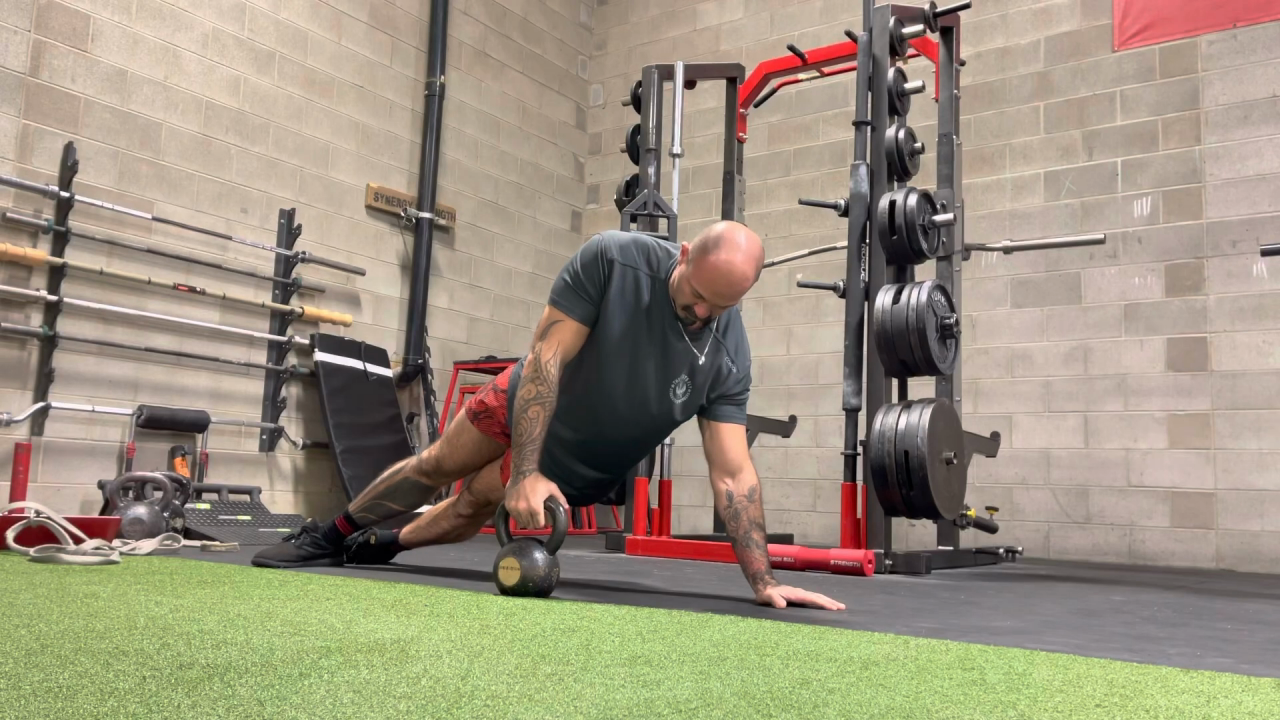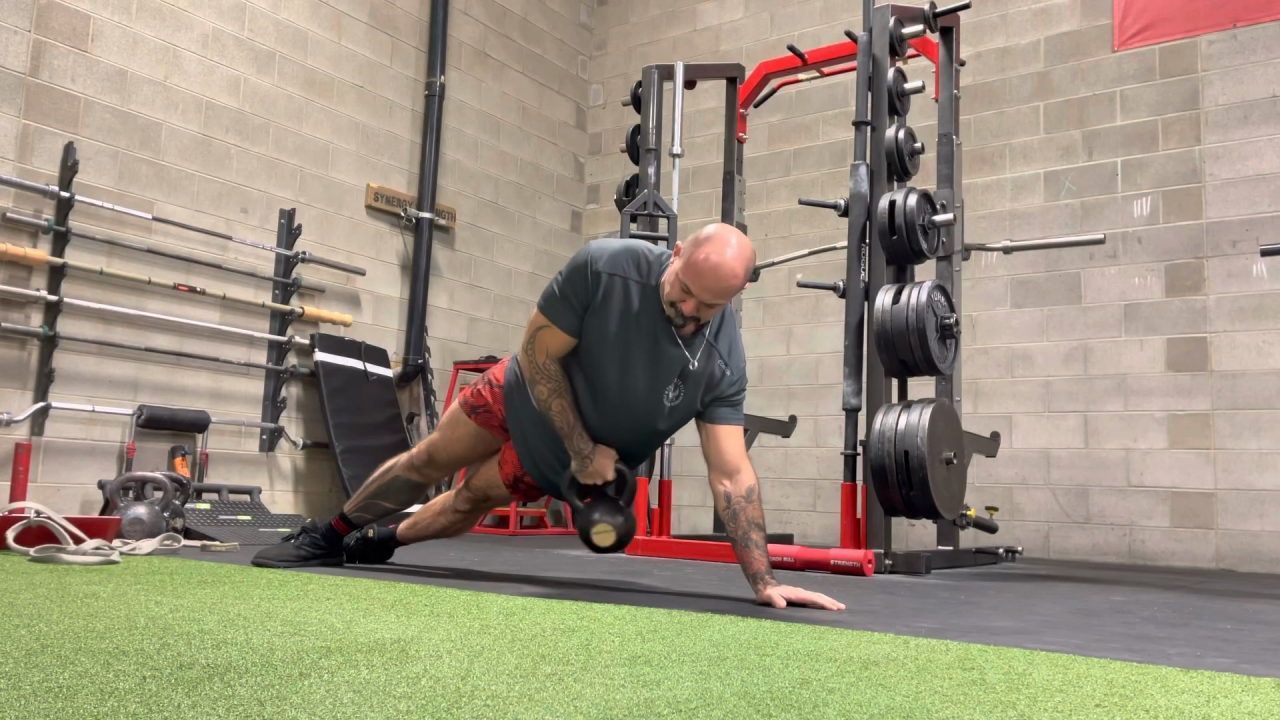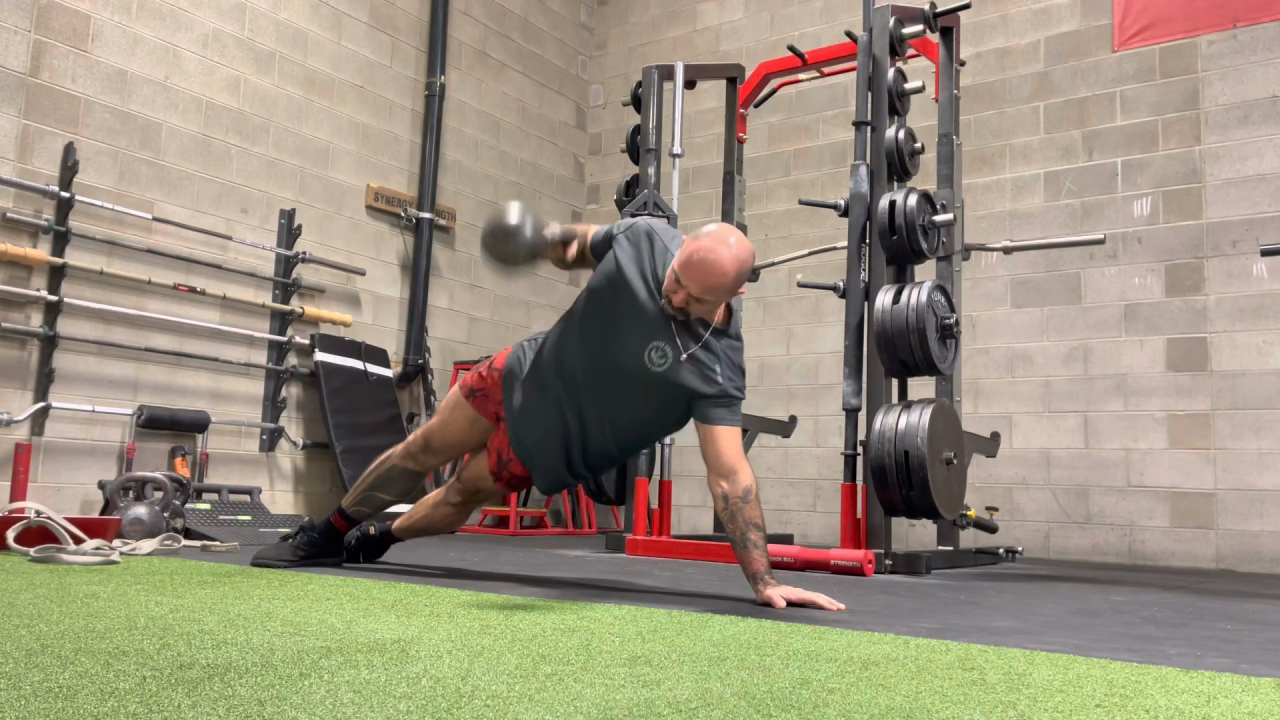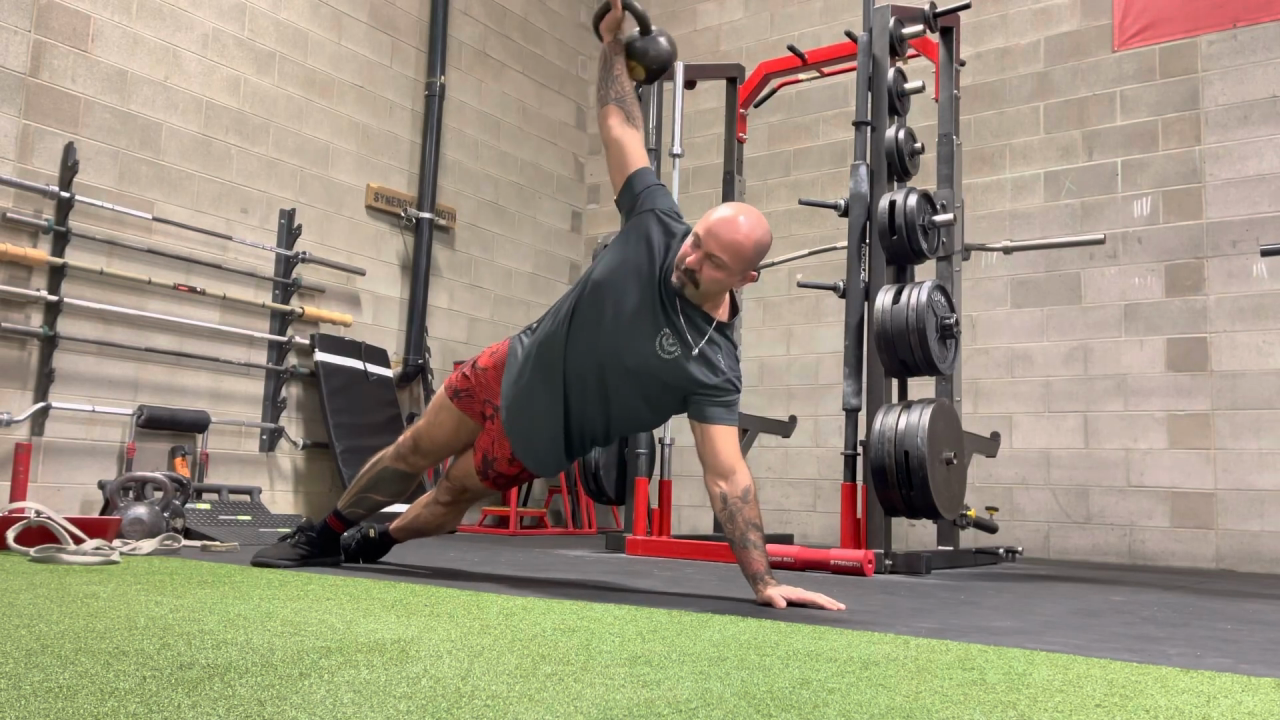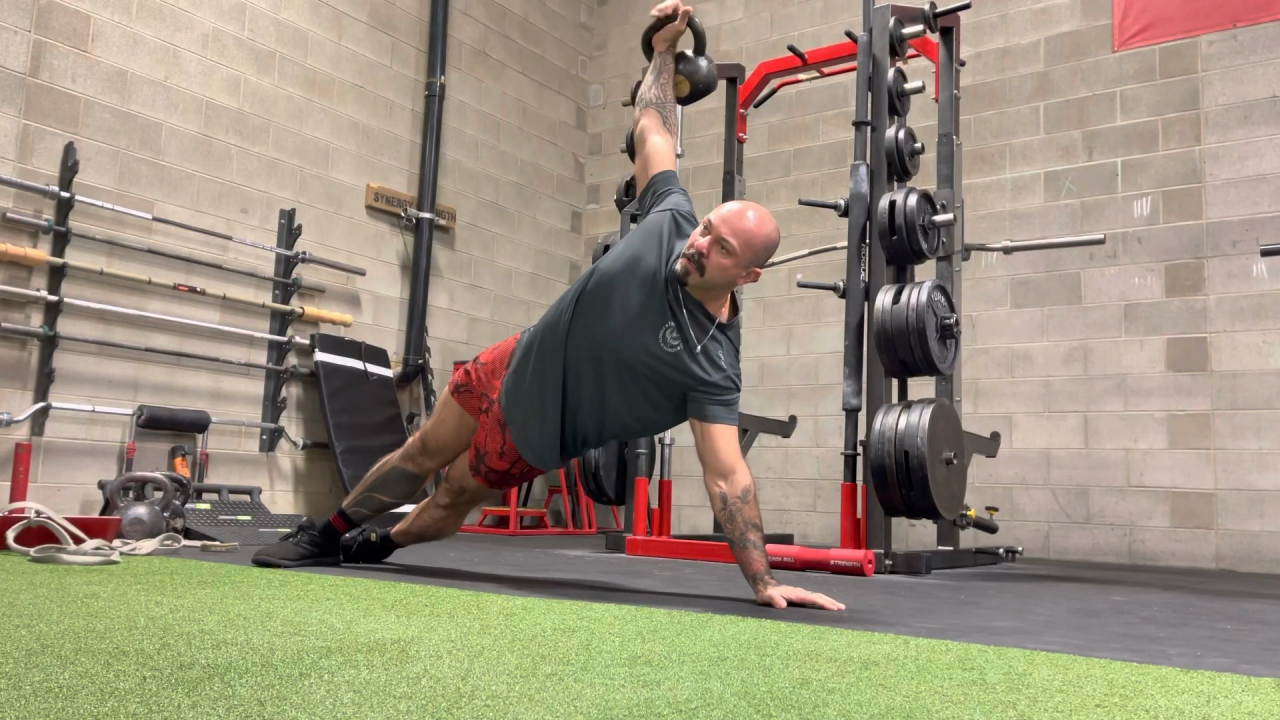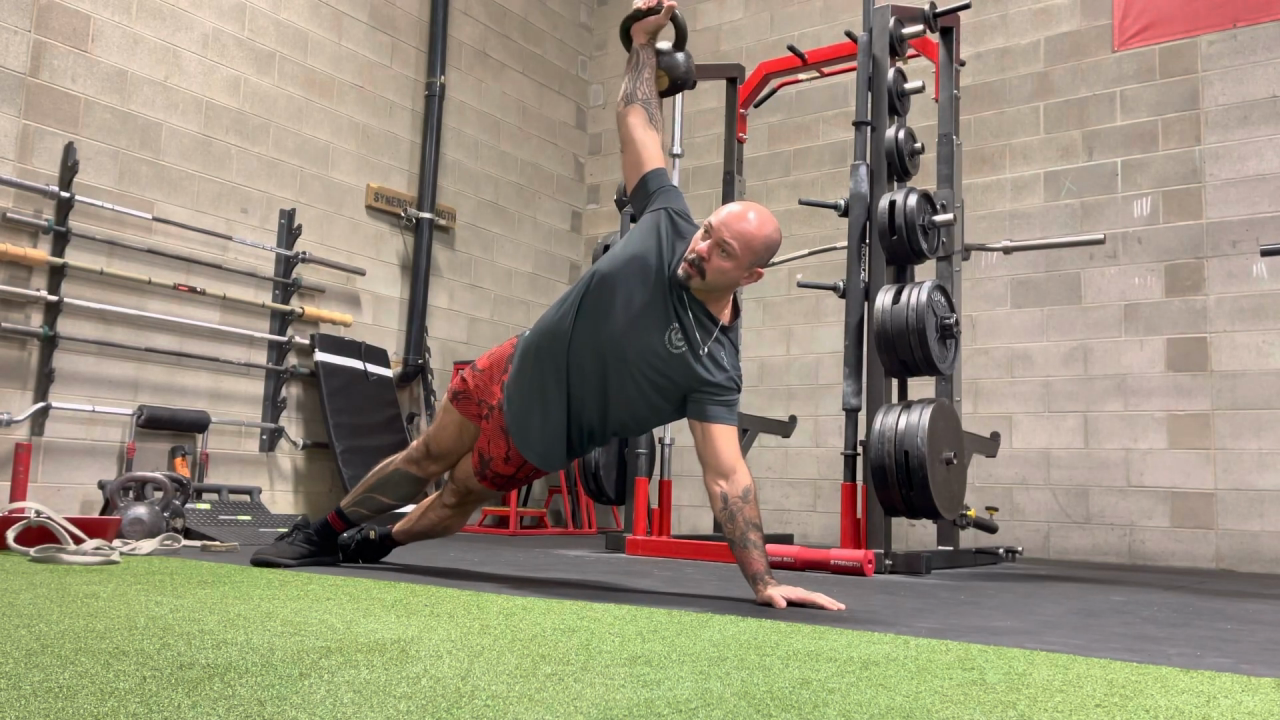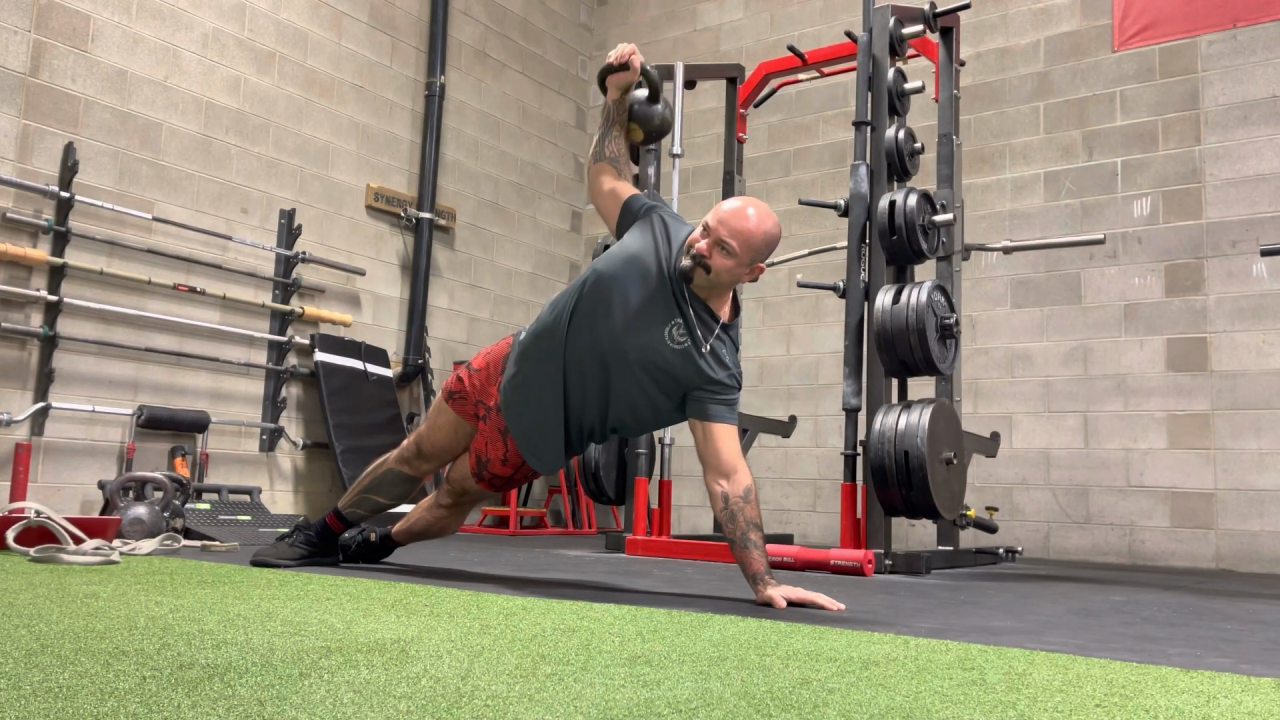
dt=0.7s
person 1, frame 1
left shoulder: (728, 358)
right shoulder: (611, 258)
left elbow: (731, 473)
right elbow: (547, 357)
left wrist: (763, 579)
right wrist: (524, 472)
left hip: (581, 462)
right hip: (524, 403)
left knee: (473, 507)
right knee: (435, 468)
left ankle: (377, 546)
right ankle: (333, 535)
person 1, frame 2
left shoulder: (722, 361)
right shoulder: (603, 266)
left elbow: (730, 474)
right elbow: (539, 354)
left wrist: (764, 580)
right wrist: (583, 451)
right hip: (523, 396)
left knee: (473, 499)
right knee: (428, 463)
left ankle: (378, 542)
right ankle: (329, 535)
person 1, frame 3
left shoulder: (717, 369)
right shoulder: (649, 237)
left elbow: (730, 476)
right elbow: (583, 246)
left wrist: (764, 581)
right wrist: (560, 240)
left hip: (551, 439)
right hip: (525, 376)
left knee: (464, 492)
right knee: (422, 449)
left ankle: (374, 540)
right ankle: (328, 532)
person 1, frame 4
left shoulder: (711, 363)
right shoulder: (658, 224)
left elbow: (727, 476)
right elbow: (619, 127)
left wrist: (763, 582)
left hip: (537, 432)
right hip: (512, 368)
left knee: (455, 493)
right knee: (415, 452)
left ankle: (371, 543)
right ankle: (326, 535)
person 1, frame 5
left shoulder: (712, 361)
right shoulder: (671, 219)
left elbow: (727, 476)
right elbow: (652, 129)
left wrist: (763, 581)
left hip: (538, 426)
right hip: (517, 366)
left knee: (457, 495)
right knee: (421, 454)
left ankle: (372, 544)
right ankle: (329, 534)
person 1, frame 6
left shoulder: (713, 361)
right shoulder: (668, 223)
left elbow: (727, 476)
right elbow: (637, 125)
left wrist: (763, 580)
left hip: (541, 429)
right hip: (517, 368)
left knee: (460, 496)
right knee: (426, 457)
left ankle: (372, 543)
right ankle: (326, 533)
person 1, frame 7
left shoulder: (713, 363)
right shoulder: (664, 227)
left elbow: (727, 476)
right elbow: (604, 181)
left wrist: (763, 581)
right wrist: (617, 94)
left hip: (536, 429)
right hip: (510, 367)
left knee: (457, 495)
right knee: (418, 456)
left ankle: (371, 545)
right ankle: (324, 535)
